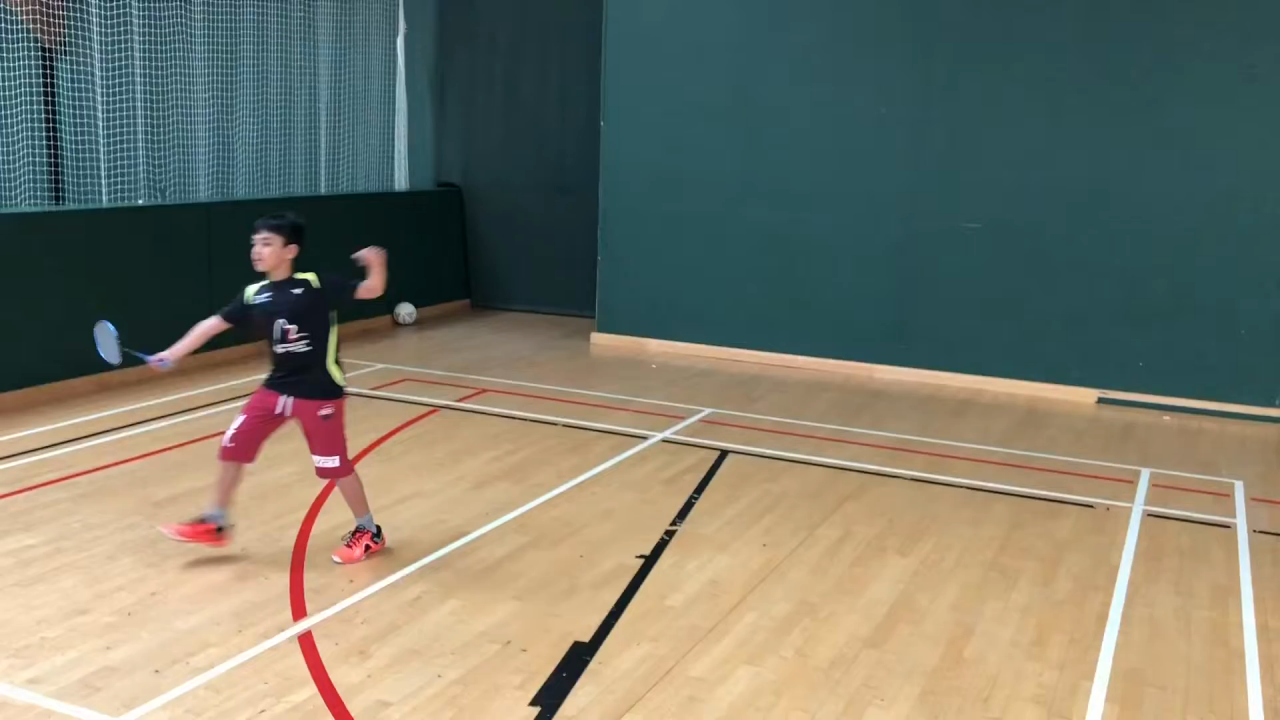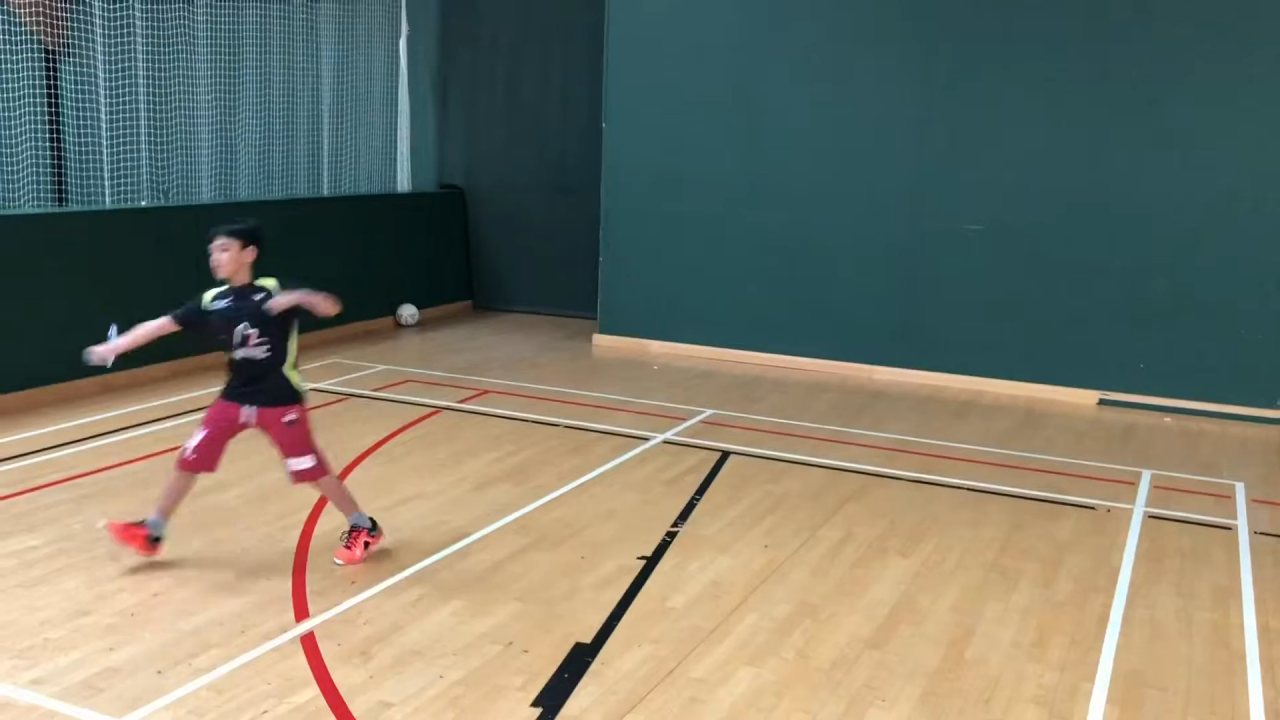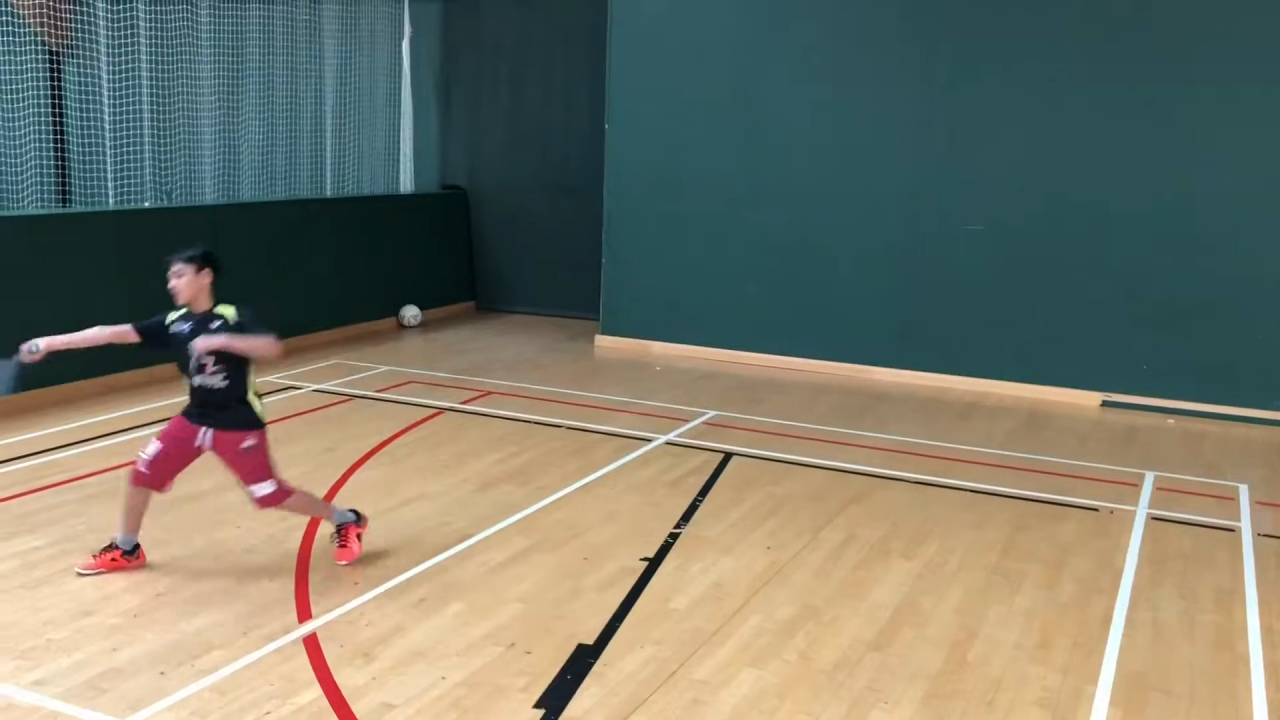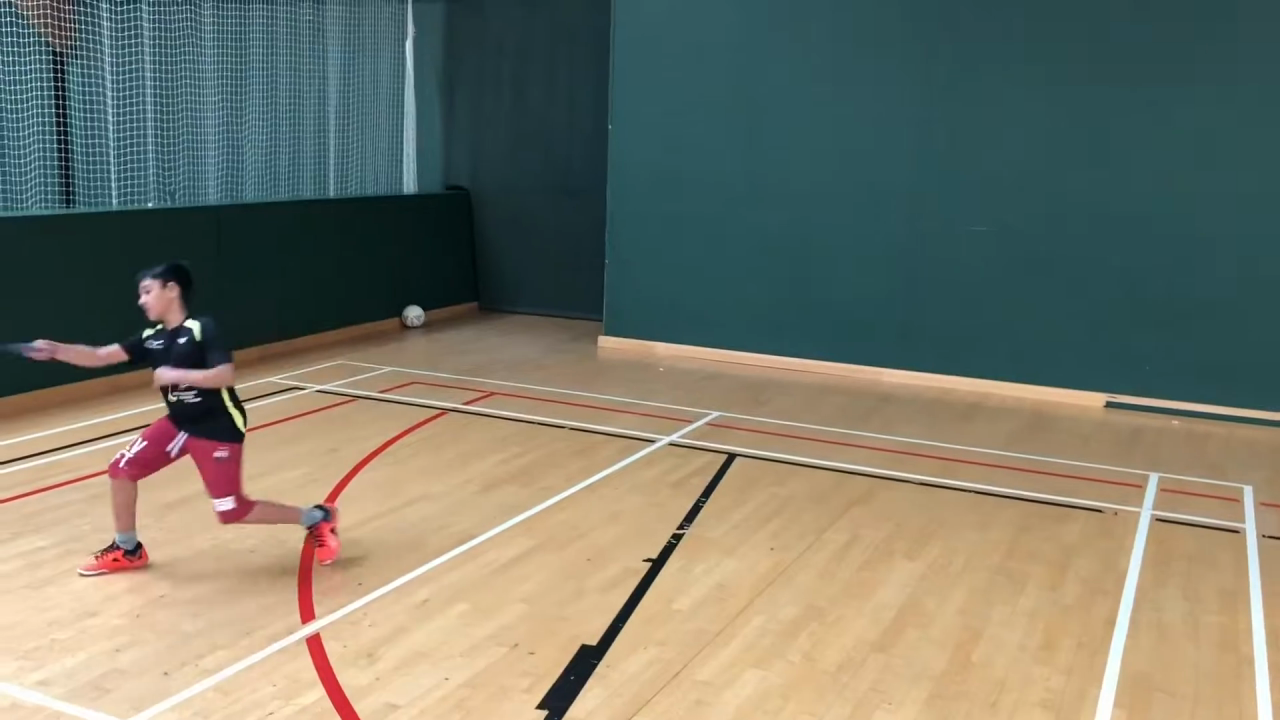
dt=0.1s
person 1, frame 1
left shoulder: (315, 285)
right shoulder: (253, 295)
left elbow: (372, 290)
right elbow: (213, 324)
left wrist: (376, 264)
right wrist: (174, 352)
left hip: (319, 391)
right hip: (278, 388)
left knee: (334, 465)
right knee: (233, 445)
left ankle: (367, 530)
right ankle: (215, 522)
person 1, frame 2
left shoulder: (275, 290)
right shoulder: (211, 301)
left elbow: (330, 308)
right elbow: (160, 326)
left wrist: (300, 297)
right wrist: (113, 346)
left hip: (279, 397)
right hip: (236, 396)
left knee: (309, 468)
right knee: (192, 457)
left ankle: (363, 527)
right ankle: (151, 532)
person 1, frame 3
left shoulder: (232, 318)
right shoulder: (170, 323)
left elbow: (272, 349)
right elbow: (114, 333)
left wrist: (223, 341)
right wrist: (51, 343)
left hip: (238, 422)
right hip: (196, 419)
left knee: (269, 492)
right knee: (143, 472)
left ankle: (347, 522)
right ankle: (126, 548)
person 1, frame 4
left shoulder: (202, 332)
right shoulder: (150, 339)
left elbow: (226, 377)
right elbow: (101, 356)
left wrist: (175, 375)
right wrist: (55, 350)
left hip: (219, 430)
right hip: (180, 424)
left knee: (232, 510)
right knee: (122, 468)
left ankle: (317, 520)
right ankle: (127, 548)
